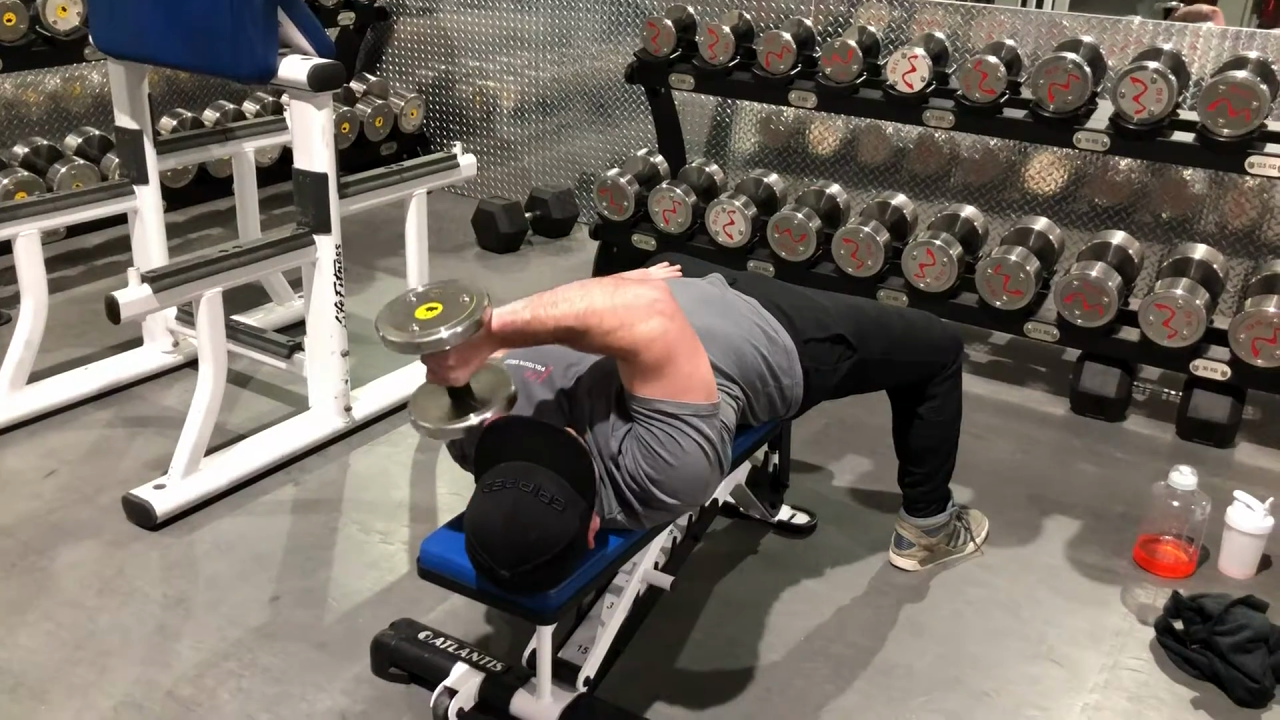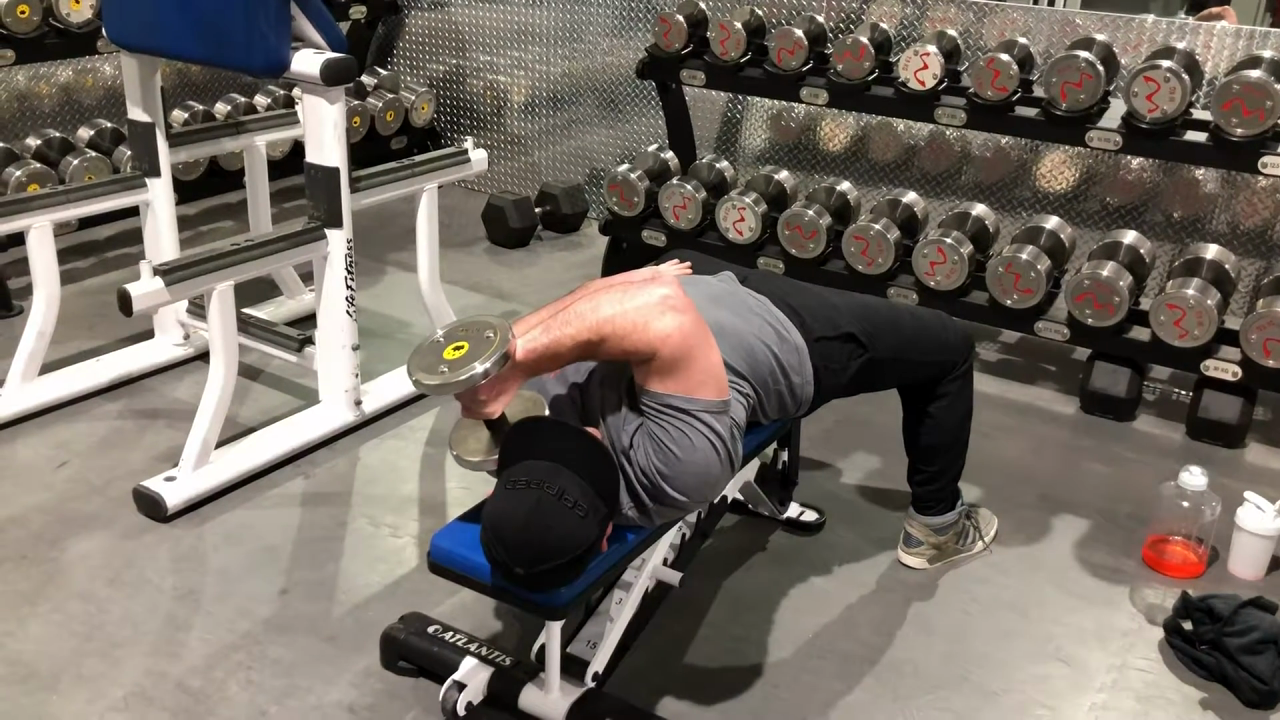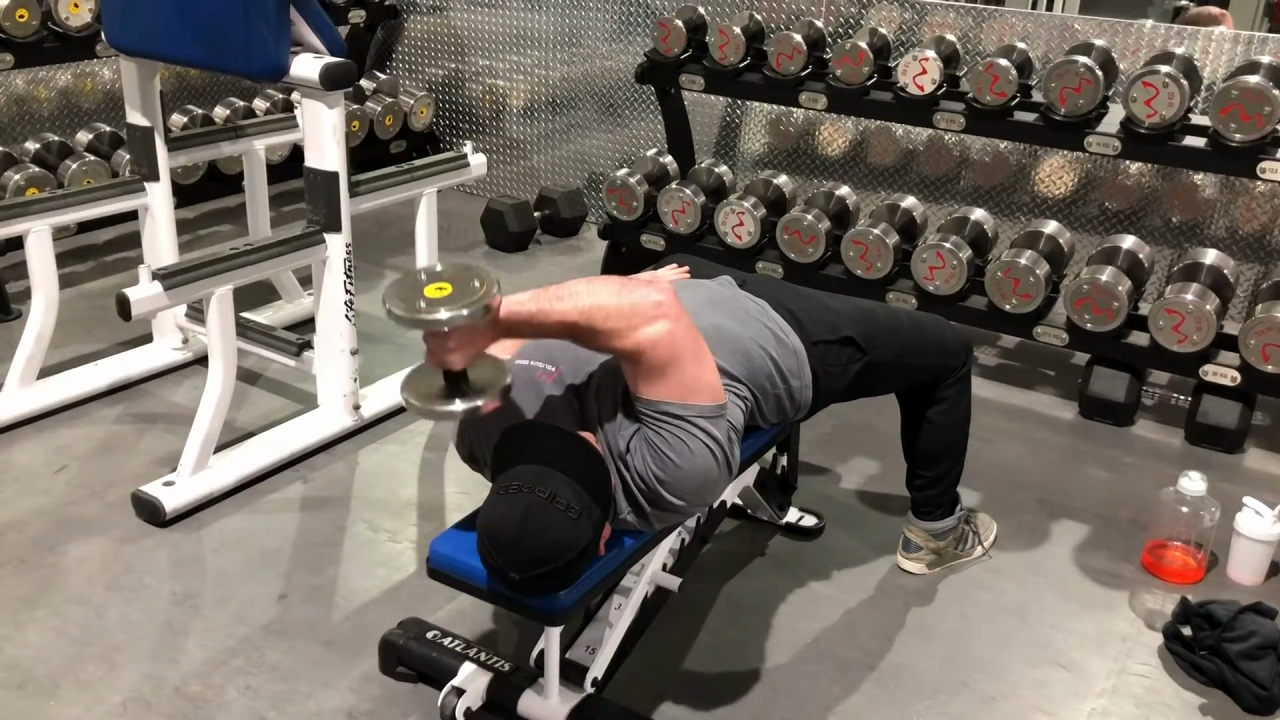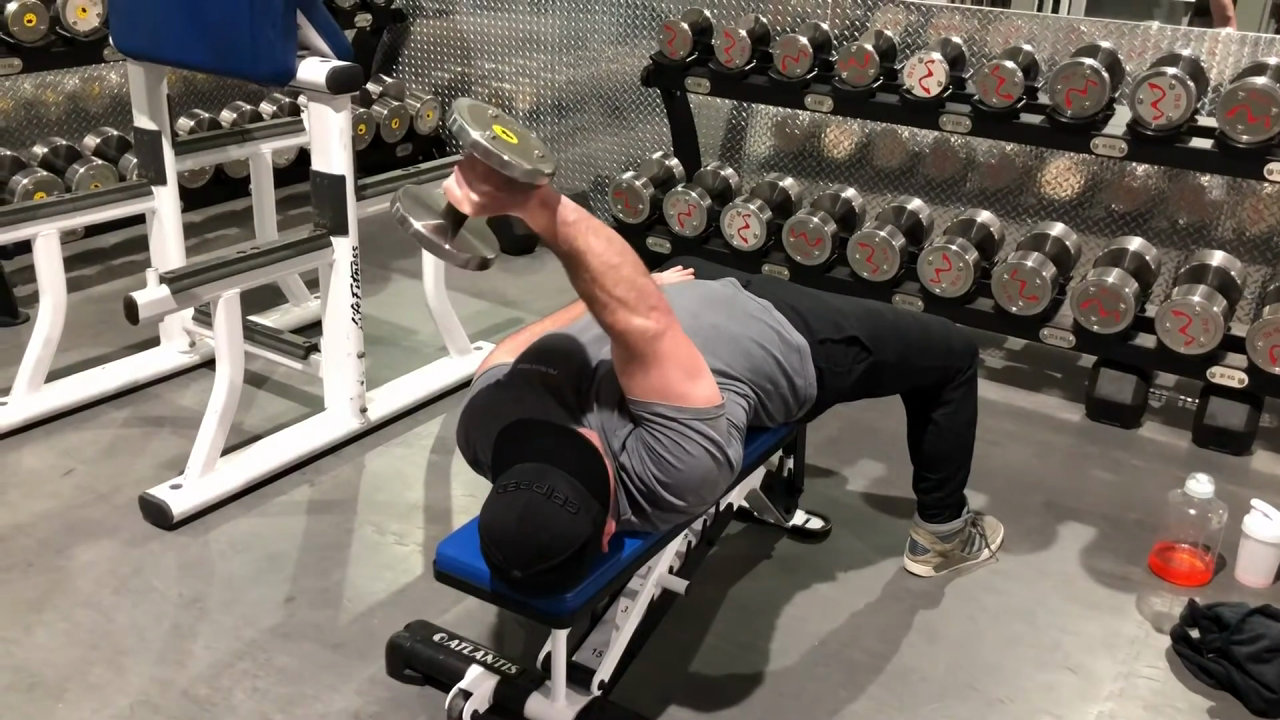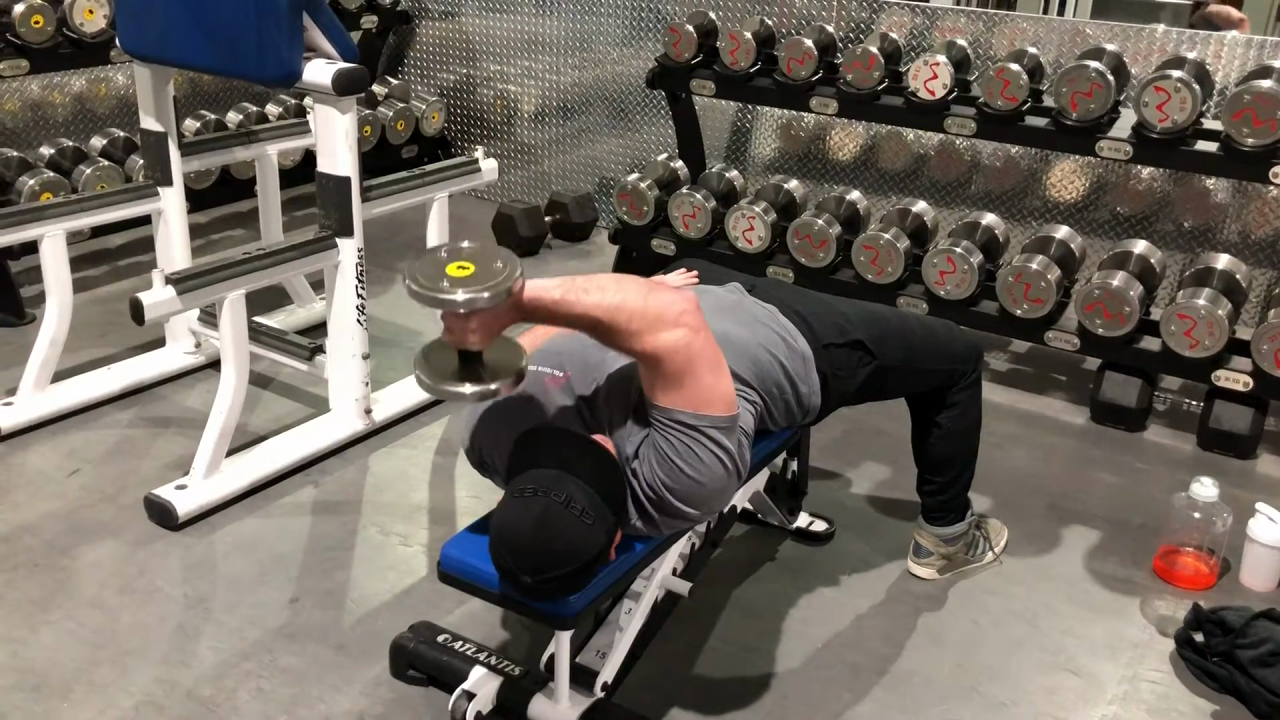
dt=1s
person 1, frame 1
left shoulder: (470, 427)
right shoulder: (664, 474)
left elbow: (503, 340)
right elbow: (647, 312)
left wrist: (621, 279)
right wrist: (485, 330)
right knee: (937, 348)
right ankle: (926, 526)
person 1, frame 2
left shoulder: (497, 421)
right shoulder: (677, 470)
right elbow: (665, 310)
left wrist: (631, 279)
right wrist: (516, 364)
right knee: (948, 346)
right ankle: (935, 526)
person 1, frame 3
left shoulder: (479, 428)
right shoulder: (677, 472)
left elbow: (499, 341)
right elbow: (652, 314)
left wrist: (599, 289)
right wrist: (490, 318)
right knee: (946, 352)
right ankle: (934, 530)
person 1, frame 4
left shoulder: (482, 424)
right shoulder: (675, 472)
left elbow: (509, 350)
right elbow: (642, 323)
left wrist: (616, 293)
right wrist: (532, 202)
right knee: (952, 354)
right ankle: (941, 532)
person 1, frame 5
left shoulder: (490, 431)
right shoulder: (677, 484)
left elbow: (512, 348)
right elbow: (672, 322)
right wrist: (513, 300)
right knee: (957, 357)
right ankle: (944, 537)
